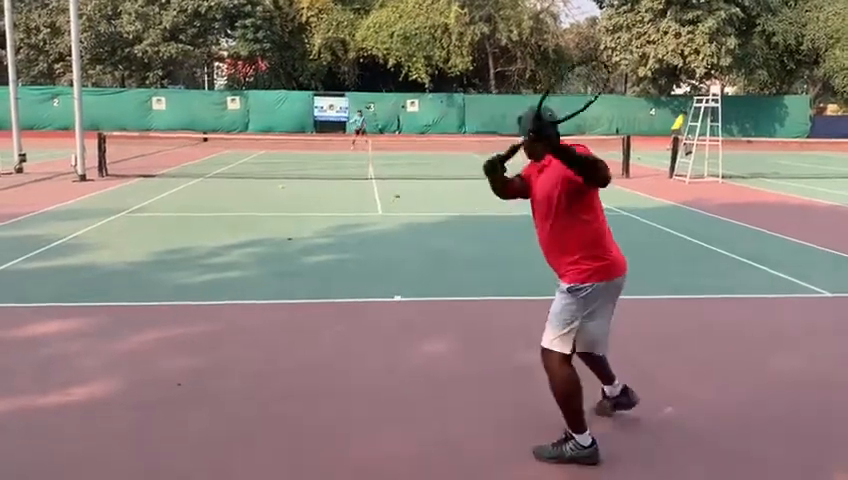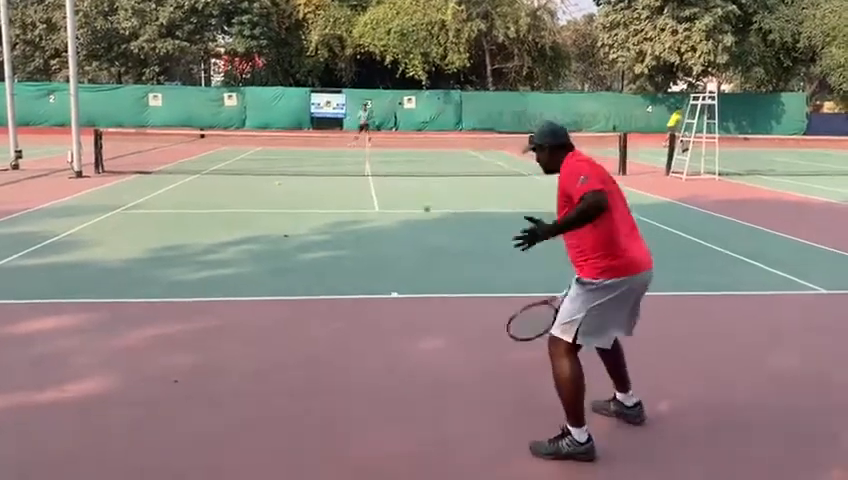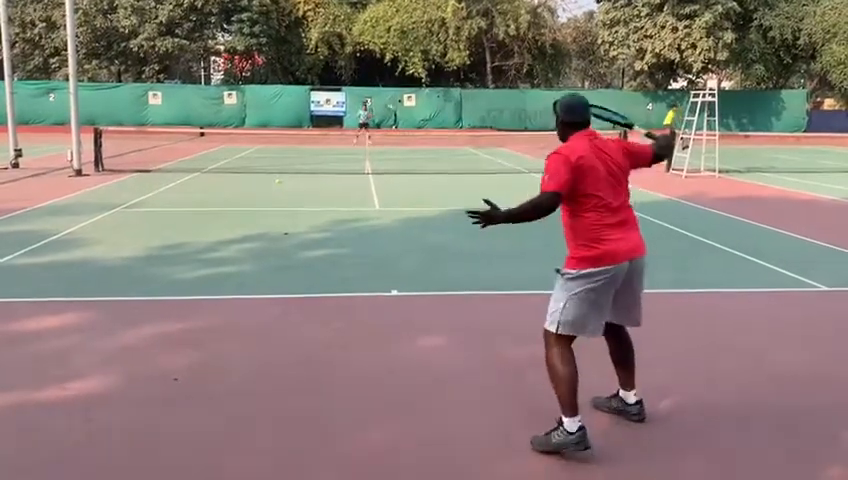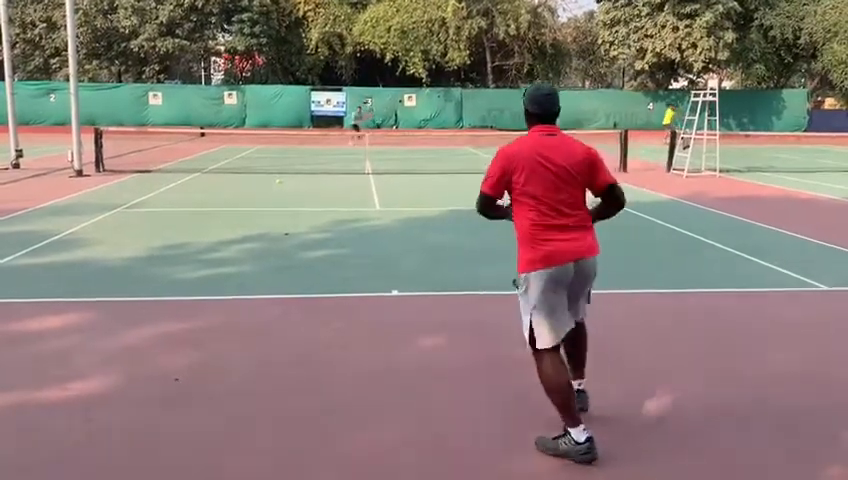
dt=0.4s
person 1, frame 1
left shoulder: (569, 161)
right shoulder: (535, 169)
left elbow: (602, 177)
right elbow: (508, 191)
left wrist: (559, 149)
right wrist: (495, 170)
left hip: (592, 274)
right hip: (587, 272)
left knee: (554, 354)
right knee: (576, 336)
left ankle: (580, 442)
right ankle: (616, 392)
person 1, frame 2
left shoulder: (575, 168)
right shoulder: (586, 167)
left elbow: (596, 203)
left wrist: (550, 229)
left hip: (609, 272)
right hip: (637, 267)
left knee: (561, 346)
right knee: (601, 332)
left ankle: (578, 438)
right ankle: (627, 401)
person 1, frame 3
left shoulder: (564, 157)
right shoulder: (618, 147)
left elbow: (545, 204)
right elbow: (662, 152)
left wrist: (498, 217)
right wrist: (663, 139)
left hip: (593, 262)
right hip: (632, 254)
left knee: (557, 340)
right knee: (614, 325)
left ankle: (571, 428)
right ankle: (629, 398)
person 1, frame 4
left shoulder: (510, 154)
right shoulder: (583, 151)
left elbow: (485, 208)
right elbow: (616, 201)
left wrist: (516, 212)
left hip: (542, 262)
right hip: (584, 255)
left knee: (546, 349)
right knee: (573, 321)
left ankle: (577, 436)
right ankle: (578, 389)
